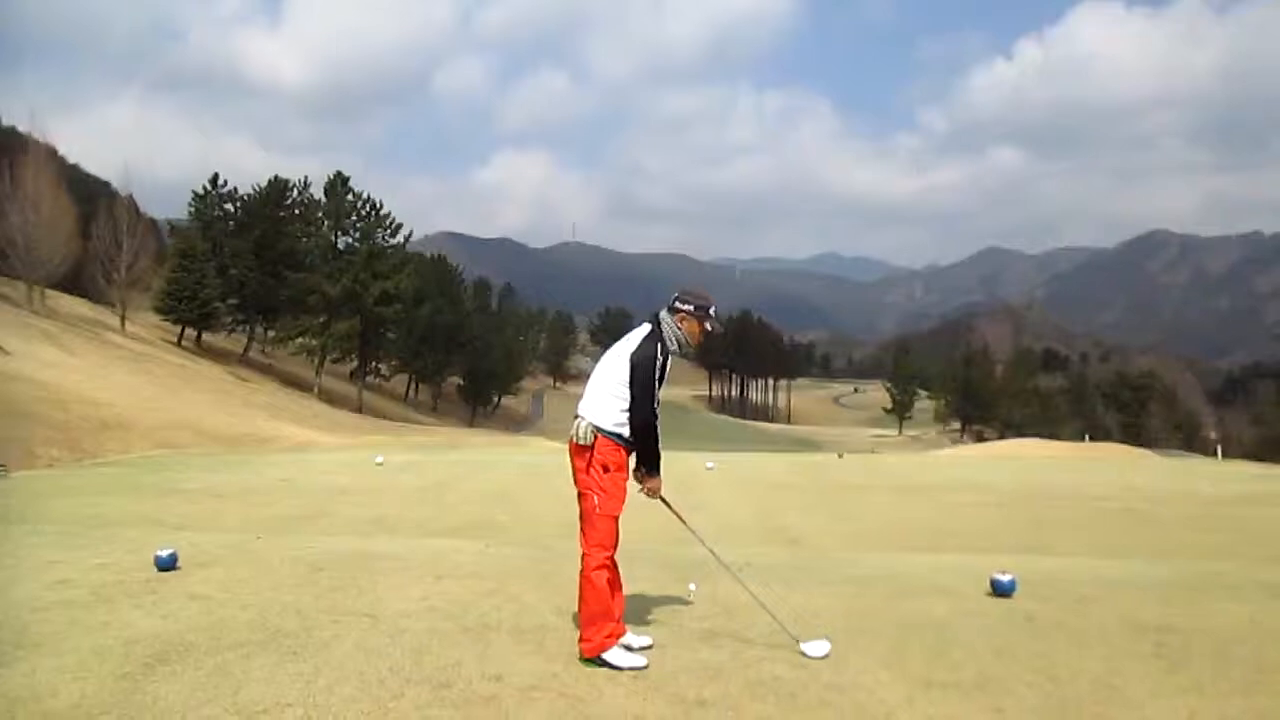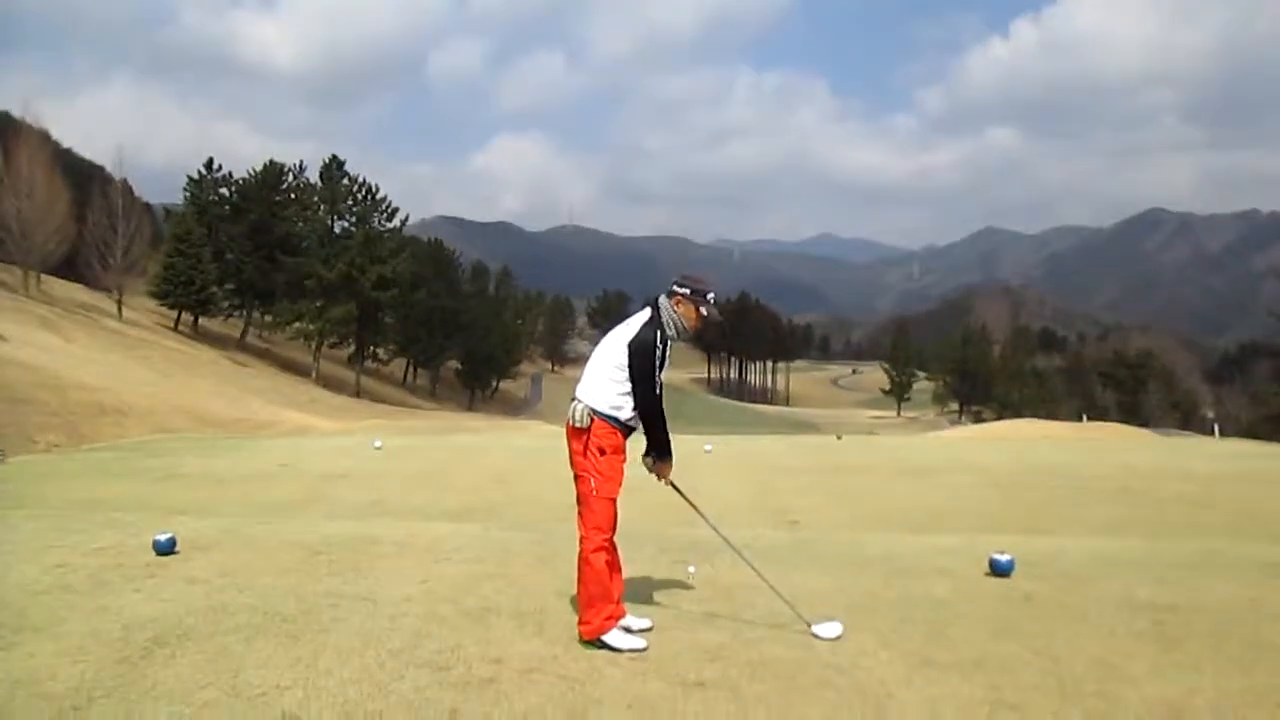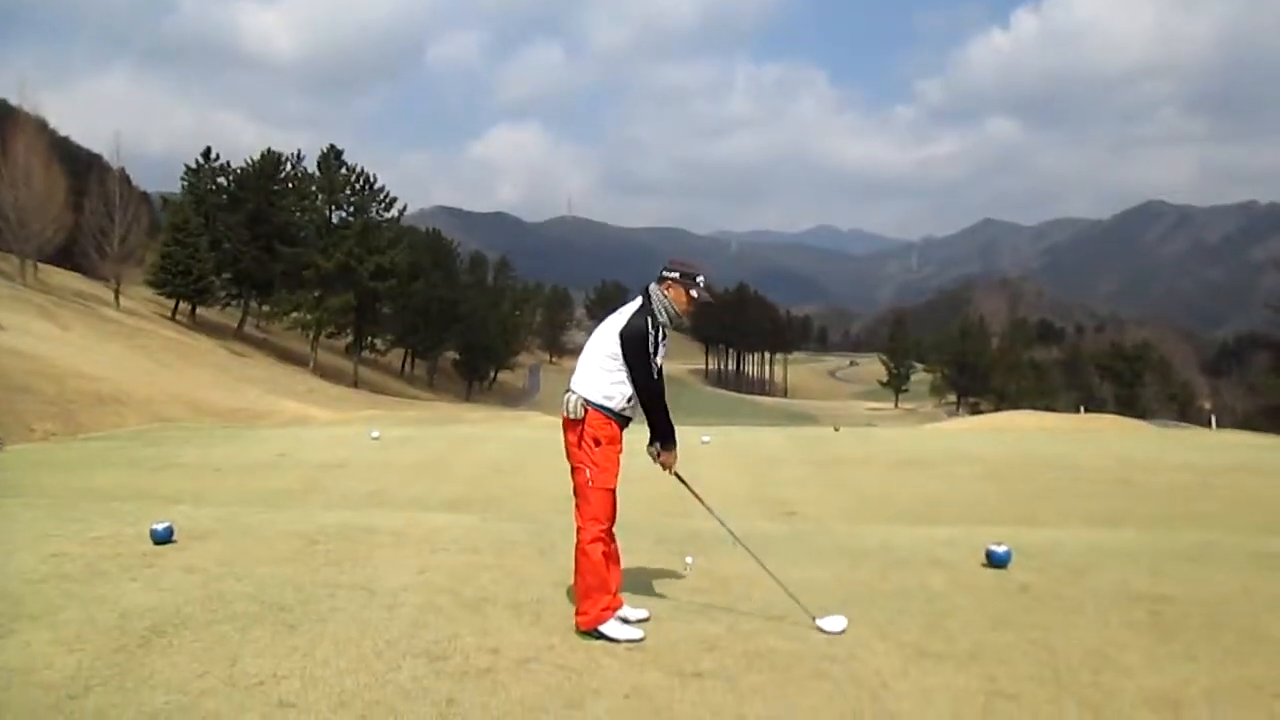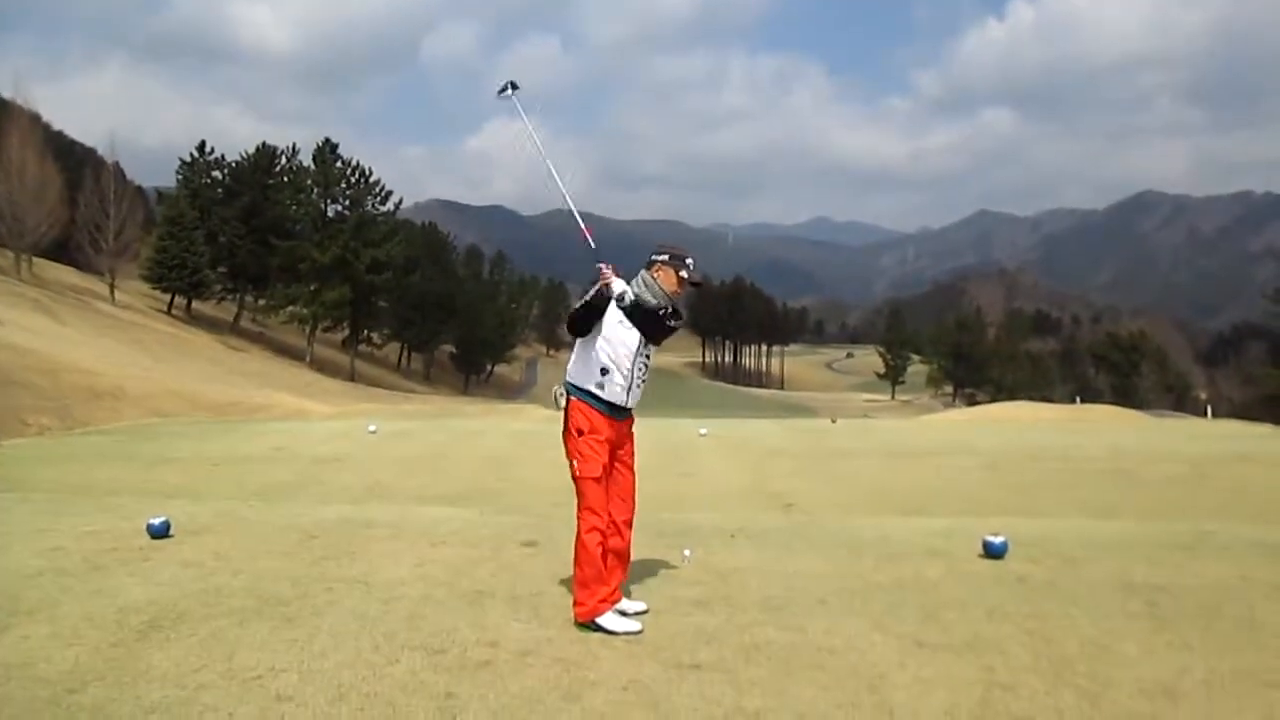
dt=0.5s
person 1, frame 1
left shoulder: (651, 342)
right shoulder: (651, 349)
left elbow: (642, 412)
right elbow: (642, 415)
left wrist: (644, 464)
right wrist: (652, 470)
left hip: (606, 448)
right hip: (600, 448)
left knee: (606, 544)
right knee: (598, 545)
left ankle: (611, 628)
right ankle: (597, 642)
person 1, frame 2
left shoulder: (652, 329)
right shoulder: (649, 335)
left elbow: (648, 398)
right elbow: (648, 401)
left wrist: (654, 449)
right wrist: (663, 455)
left hip: (605, 432)
right hip: (597, 432)
left knee: (605, 527)
right knee: (597, 527)
left ankle: (610, 610)
right ankle: (598, 624)
person 1, frame 3
left shoulder: (651, 322)
right shoulder: (640, 324)
left elbow: (651, 387)
right elbow: (647, 390)
left wrist: (657, 438)
right wrist: (668, 442)
left hip: (604, 423)
right hip: (592, 423)
left knee: (605, 518)
right knee: (594, 519)
left ankle: (608, 601)
right ankle: (594, 615)
person 1, frame 4
left shoulder: (670, 317)
right shoulder: (607, 293)
left elbow: (651, 327)
right elbow: (575, 325)
left wrist: (625, 294)
right wrist: (605, 290)
left hip: (621, 420)
right hip: (586, 415)
left knee: (621, 513)
right knee: (594, 513)
left ankle: (609, 595)
right ankle: (591, 608)
